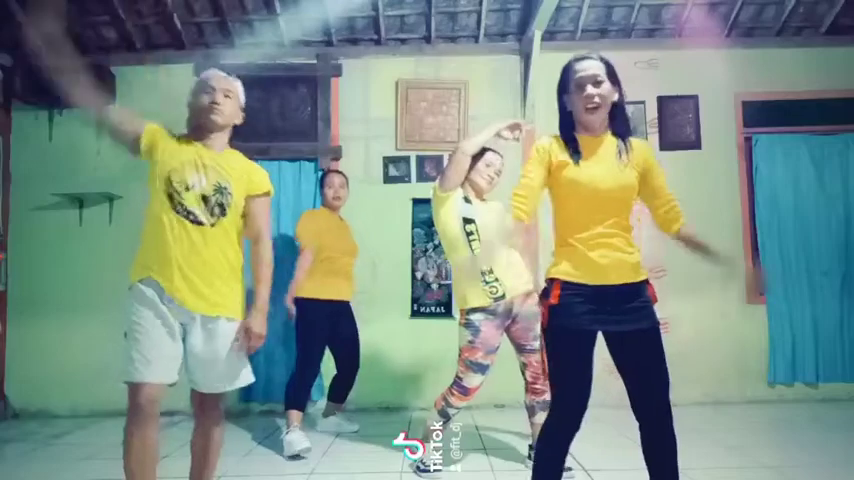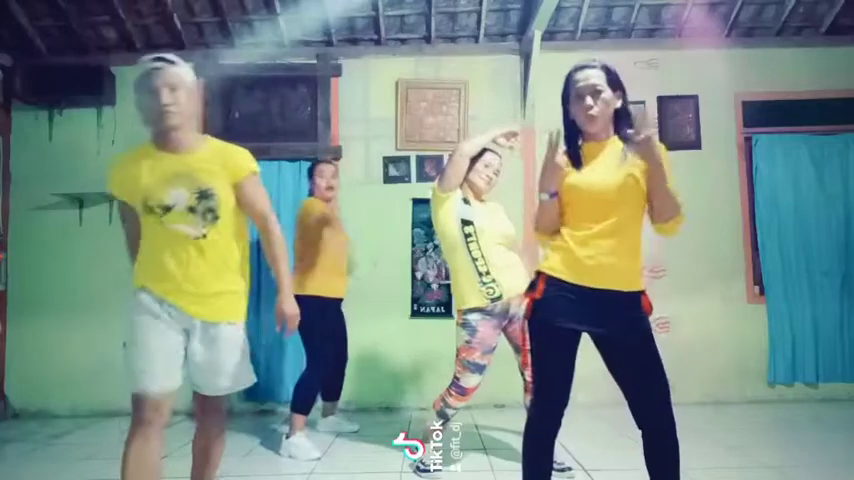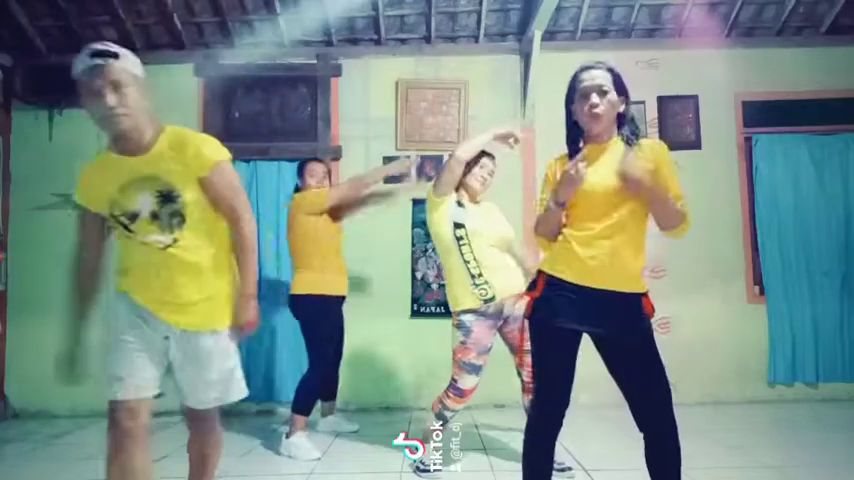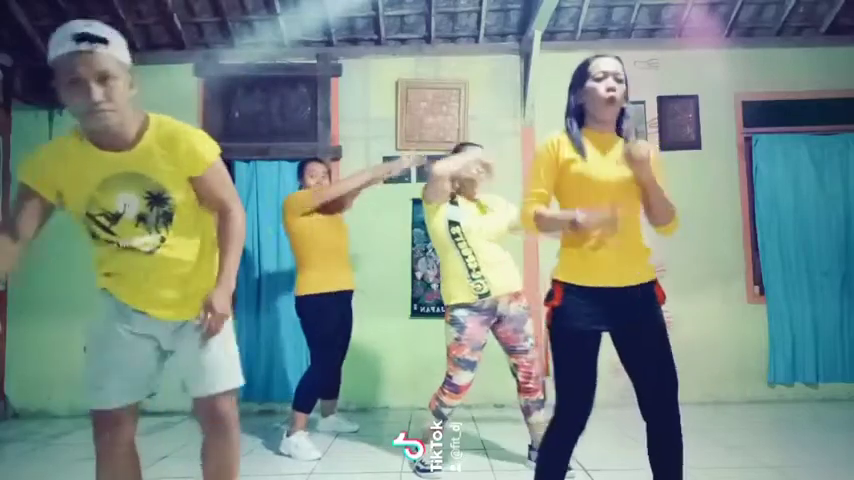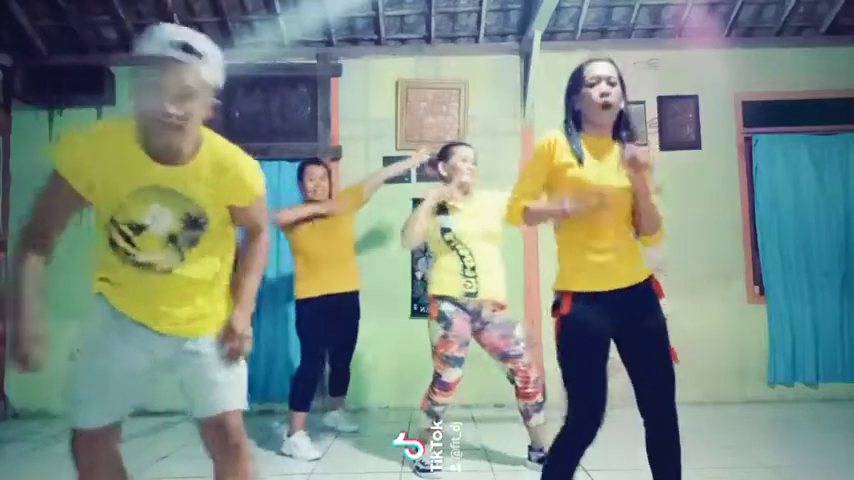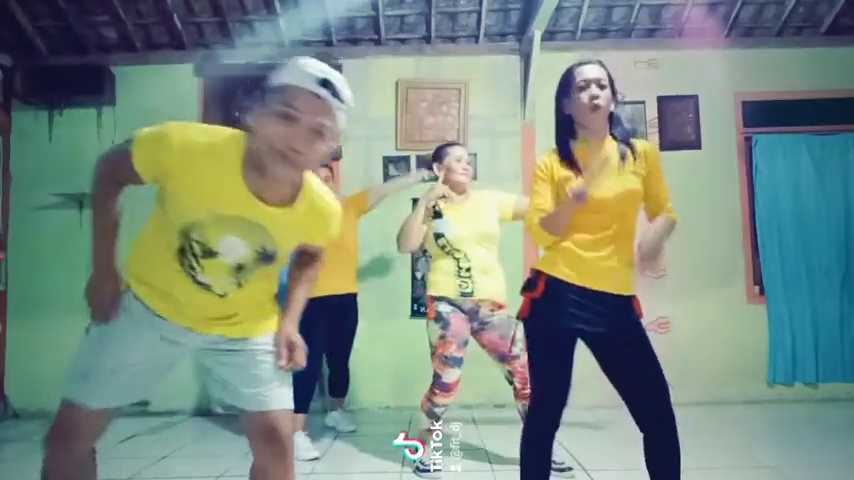
dt=0.3s
person 1, frame 1
left shoulder: (252, 175)
right shoulder: (160, 145)
left elbow: (261, 247)
right elbow: (96, 106)
left wrist: (258, 309)
right wrist: (51, 45)
left hip: (219, 305)
right hip: (155, 295)
left knee: (210, 406)
right knee: (143, 402)
person 1, frame 2
left shoulder: (234, 159)
right shoulder: (129, 170)
left elbow: (268, 224)
right elbow: (133, 236)
left wrist: (285, 292)
right wrist: (148, 281)
left hip: (221, 305)
right hip: (158, 302)
left knee: (211, 407)
right knee: (148, 413)
person 1, frame 3
left shoulder: (197, 149)
right shoulder: (93, 178)
left elbow: (243, 220)
right elbow: (89, 258)
left wrist: (246, 296)
right wrist: (75, 334)
left hip: (207, 309)
right hip: (136, 309)
left knee: (202, 415)
right knee: (124, 422)
person 1, frame 4
left shoulder: (184, 143)
right shoulder: (53, 162)
left elbow: (231, 211)
left wrist: (223, 288)
left hip: (197, 304)
right hip: (125, 308)
left knee: (219, 414)
right knee: (111, 424)
person 1, frame 5
left shoulder: (235, 170)
right shoulder: (90, 148)
left elbow: (257, 235)
right elbow: (40, 232)
left wrist: (241, 312)
right wrist: (23, 316)
left hip: (204, 322)
right hip: (120, 316)
left knee: (228, 437)
right knee: (92, 439)
person 1, frame 6
left shoulder: (321, 209)
right shoulder: (183, 146)
right elbow: (109, 176)
left wrist: (289, 322)
right wrist: (103, 271)
left hip: (245, 325)
right hip: (151, 306)
left knee: (275, 440)
right knee: (67, 436)
person 2, frame 1
left shoulder: (637, 152)
right shoulder: (550, 149)
left elbow: (669, 219)
right elbow: (520, 209)
left wrist: (723, 259)
left hip: (630, 292)
right hip: (572, 292)
left knee: (655, 407)
right knee: (568, 410)
person 2, frame 2
left shoulder: (642, 152)
right shoulder: (561, 159)
left elbow: (669, 222)
right elbow: (544, 231)
left wrist: (655, 161)
right wrist: (548, 188)
left hip: (621, 297)
right hip: (559, 291)
left knee: (655, 409)
right knee: (548, 407)
person 2, frame 3
left shoulder: (650, 151)
right shoulder: (563, 163)
left elbow: (678, 223)
right elbow: (543, 233)
left wrist: (649, 190)
right wrist: (564, 192)
left hip: (624, 298)
right hip: (561, 292)
left knee: (657, 411)
right knee: (548, 408)
person 2, frame 4
left shoulder: (638, 151)
right shoulder: (557, 146)
left elbow: (666, 222)
right elbow: (532, 216)
left wrist: (647, 175)
right wrist: (580, 219)
left hip: (636, 292)
right hip: (578, 294)
left knee: (663, 405)
right knee: (572, 412)
person 2, frame 5
left shoulder: (634, 156)
right shoulder: (555, 147)
left elbow: (650, 234)
right elbow: (517, 210)
left wrist: (642, 186)
right wrist: (569, 206)
left hip: (637, 292)
right hip: (581, 297)
left knee: (661, 406)
right knee: (586, 417)
person 2, frame 6
left shoulder: (641, 153)
right shoulder: (551, 162)
left elbow: (665, 212)
right elbow: (541, 233)
left wrist: (657, 235)
right wrist: (581, 190)
left hip: (615, 300)
right hip: (556, 293)
left knee: (657, 410)
right knee: (547, 408)
person 3, frame 1
left shoulder: (498, 208)
right shoulder: (448, 198)
right elbow: (464, 149)
left wrist: (536, 293)
right wrist: (499, 127)
left hip: (522, 300)
right hip: (481, 309)
left knee: (538, 374)
right knee: (467, 384)
left ankle: (540, 449)
right ankle: (426, 448)
person 3, frame 2
left shoulder: (496, 210)
right shoulder: (446, 199)
right elbow: (463, 150)
right wrist: (496, 134)
left hip: (519, 301)
right hip: (478, 309)
left knee: (537, 375)
right knee: (465, 384)
right ankle: (425, 448)
person 3, frame 3
left shoulder: (492, 211)
right shoulder: (442, 202)
left elbow: (517, 252)
right elbow: (459, 155)
right wrist: (495, 134)
left hip: (513, 301)
right hip: (472, 310)
left knee: (533, 372)
right knee: (463, 385)
right ankle: (424, 448)
person 3, frame 4
left shoulder: (494, 204)
right shoulder: (439, 202)
right elbow: (437, 170)
right wrist: (472, 155)
left hip: (509, 299)
right hip: (466, 306)
left knee: (530, 371)
right knee: (457, 381)
left ankle: (540, 448)
right ankle: (425, 449)
person 3, frame 5
left shoulder: (491, 201)
right shoulder: (434, 207)
right elbow: (408, 241)
right wrist: (433, 199)
left hip: (492, 303)
right hip: (449, 302)
left knee: (527, 372)
right knee: (445, 380)
left ankle: (539, 449)
right ankle: (423, 450)
person 3, frame 6
left shoulder: (490, 200)
right shoulder: (431, 209)
right elbow: (405, 246)
right wrist: (424, 202)
left hip: (491, 304)
right hip: (448, 304)
left knee: (523, 372)
right knee: (446, 380)
right ankle: (423, 451)
person 4, frame 1
left shoulder: (344, 225)
right shoulder: (312, 217)
right elbow: (306, 258)
right wrist: (290, 294)
left hip: (341, 303)
right hip: (313, 301)
left knee: (350, 364)
right knee: (308, 363)
left ankle: (330, 416)
right ankle: (293, 432)
person 4, frame 2
left shoulder: (329, 211)
right shoulder: (311, 206)
right elbow: (327, 217)
left wrist: (343, 258)
right wrist: (336, 232)
left hip: (331, 299)
right hip: (311, 297)
left knee: (338, 360)
right knee: (319, 363)
left ankle: (329, 416)
right ankle: (295, 435)
person 4, frame 3
left shoulder: (326, 208)
right shoulder: (303, 201)
left elbow: (354, 201)
right elbow: (350, 189)
left wrist: (394, 192)
right wrist: (389, 169)
left hip: (330, 296)
right hip: (311, 296)
left knee: (332, 359)
right knee: (320, 362)
left ankle: (329, 416)
right ankle: (294, 435)
person 4, frame 4
left shoulder: (331, 206)
right shoulder: (295, 203)
right elbow: (336, 190)
left wrist: (383, 172)
right wrist: (380, 169)
left hip: (340, 294)
right hip: (315, 296)
left knee: (335, 359)
right knee: (321, 361)
left ankle: (329, 416)
right ankle: (294, 434)
person 4, frame 5
left shoulder: (344, 201)
right shoulder: (298, 213)
left elbow: (379, 177)
right elbow: (277, 217)
left wrist: (413, 161)
right wrist: (316, 208)
left hip: (346, 297)
right hip: (310, 301)
left knee: (341, 359)
right knee: (312, 363)
left ankle: (335, 412)
right ankle: (295, 435)
person 4, frame 6
left shoulder: (350, 207)
left elbow: (386, 188)
left wrist: (420, 175)
left hip: (345, 299)
right hip: (312, 301)
left knee: (340, 361)
right knee: (311, 365)
left ankle: (336, 412)
right ankle: (297, 434)
